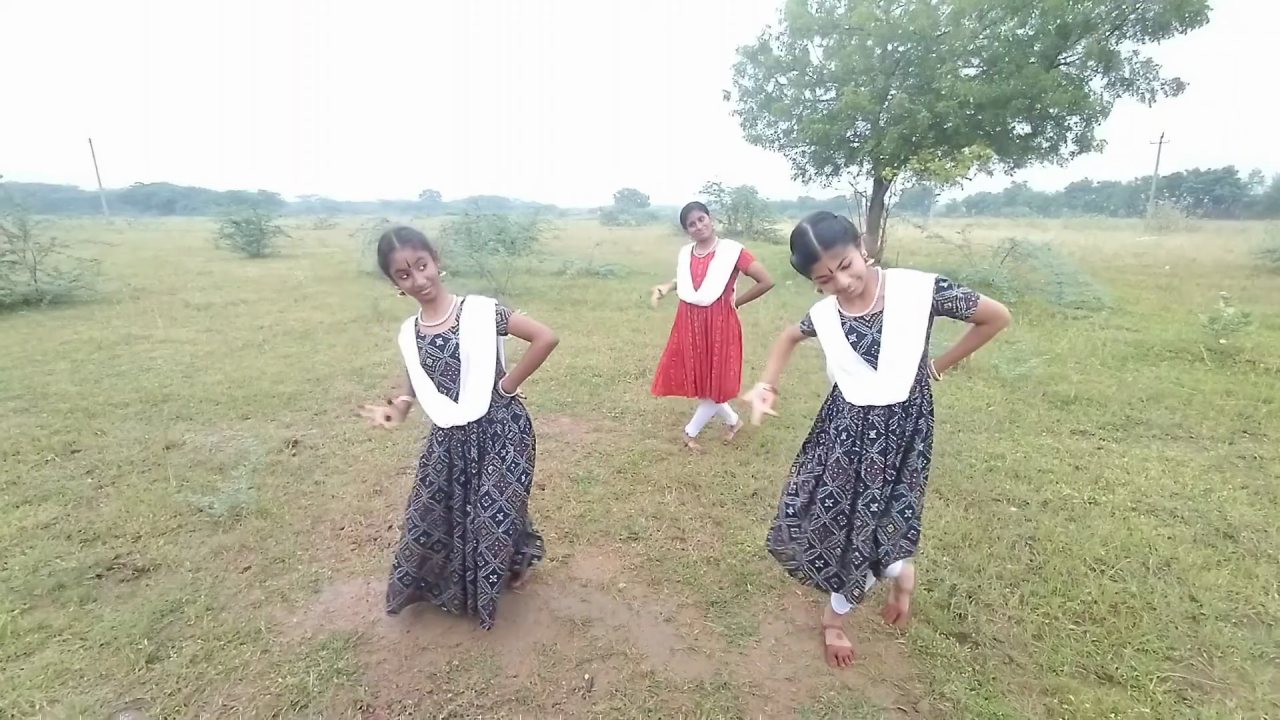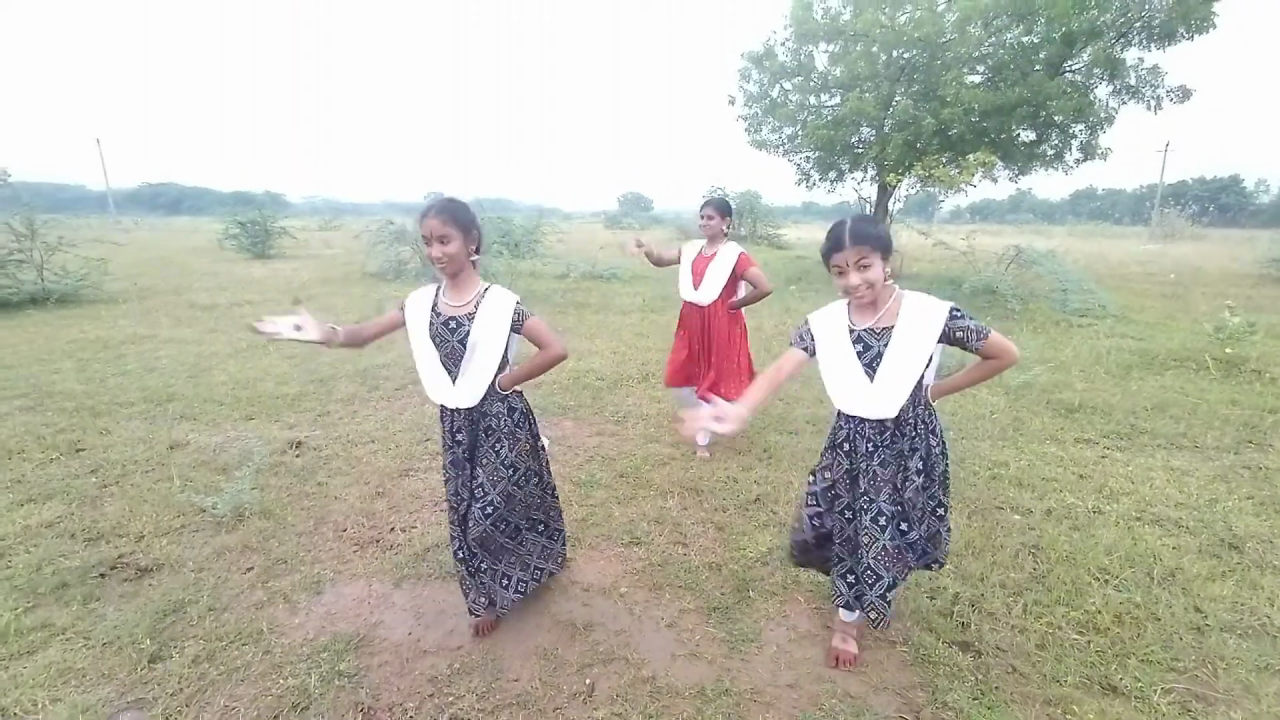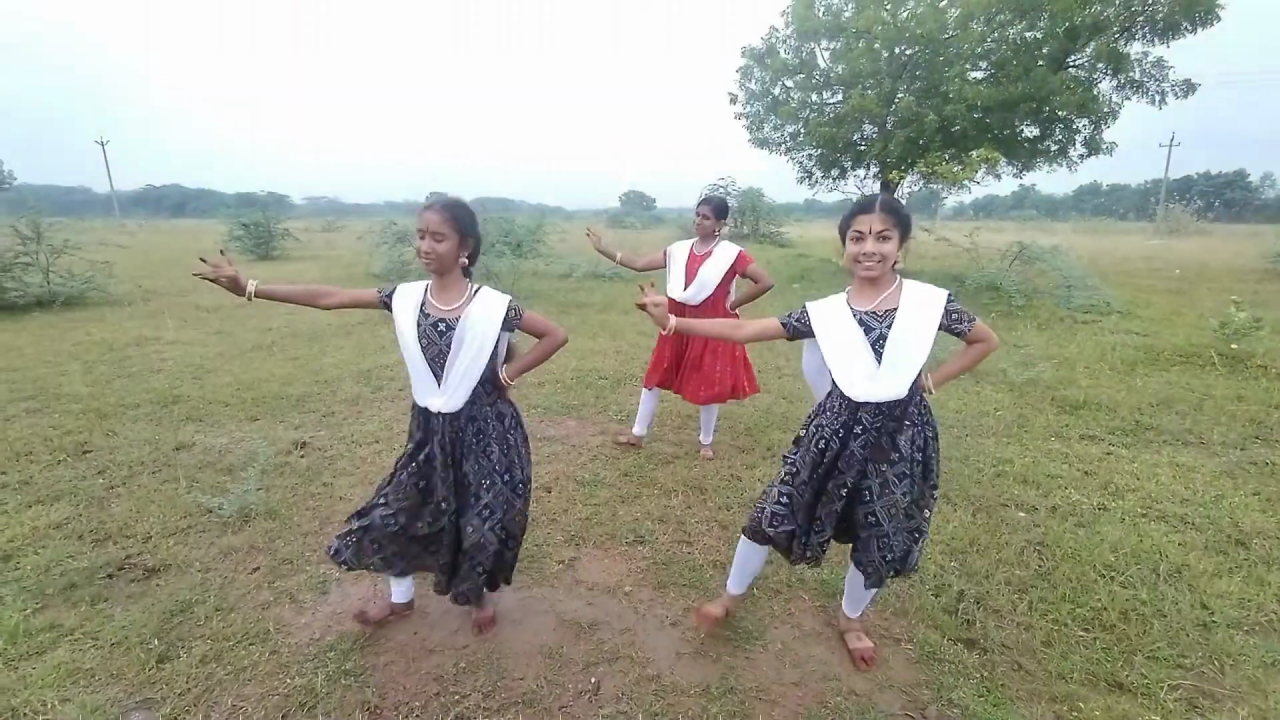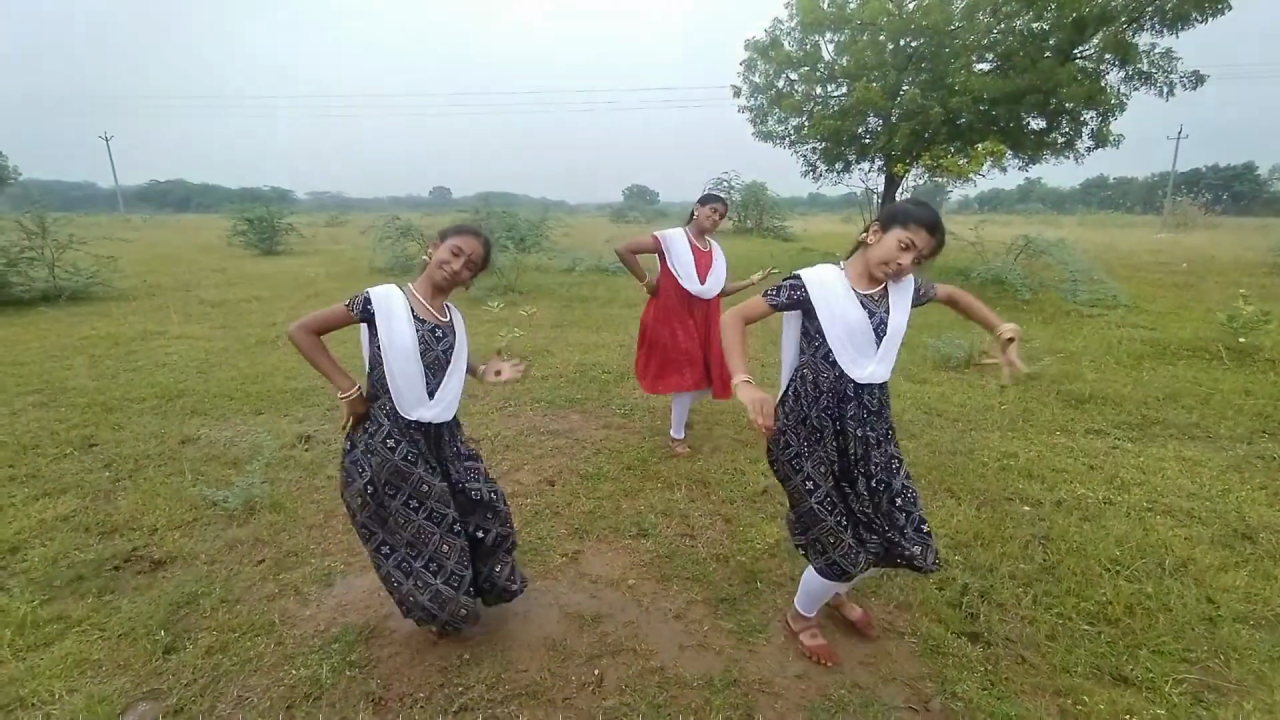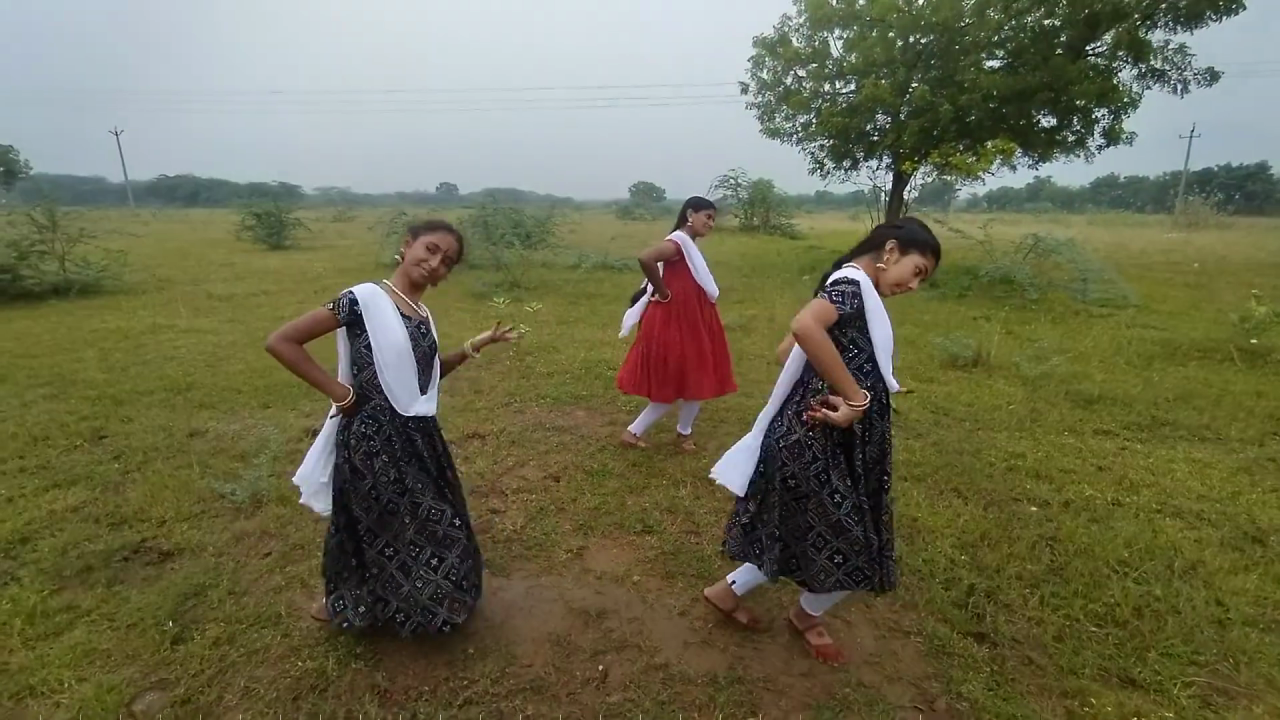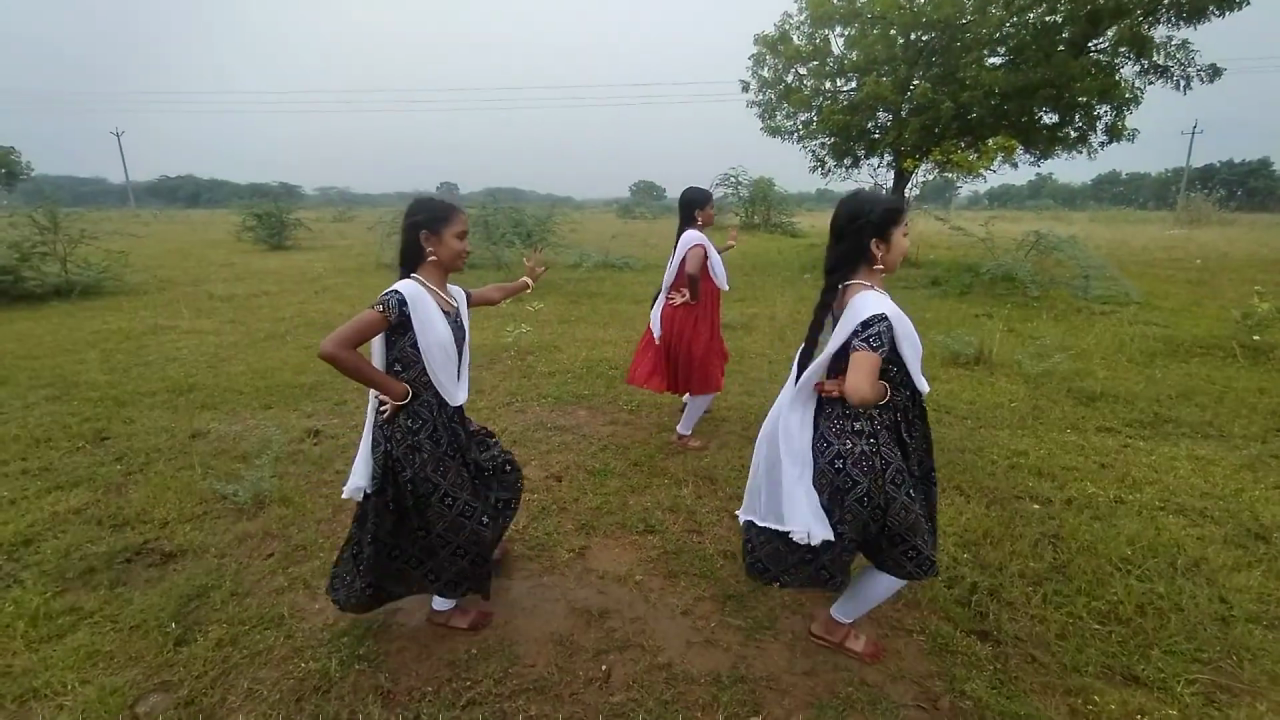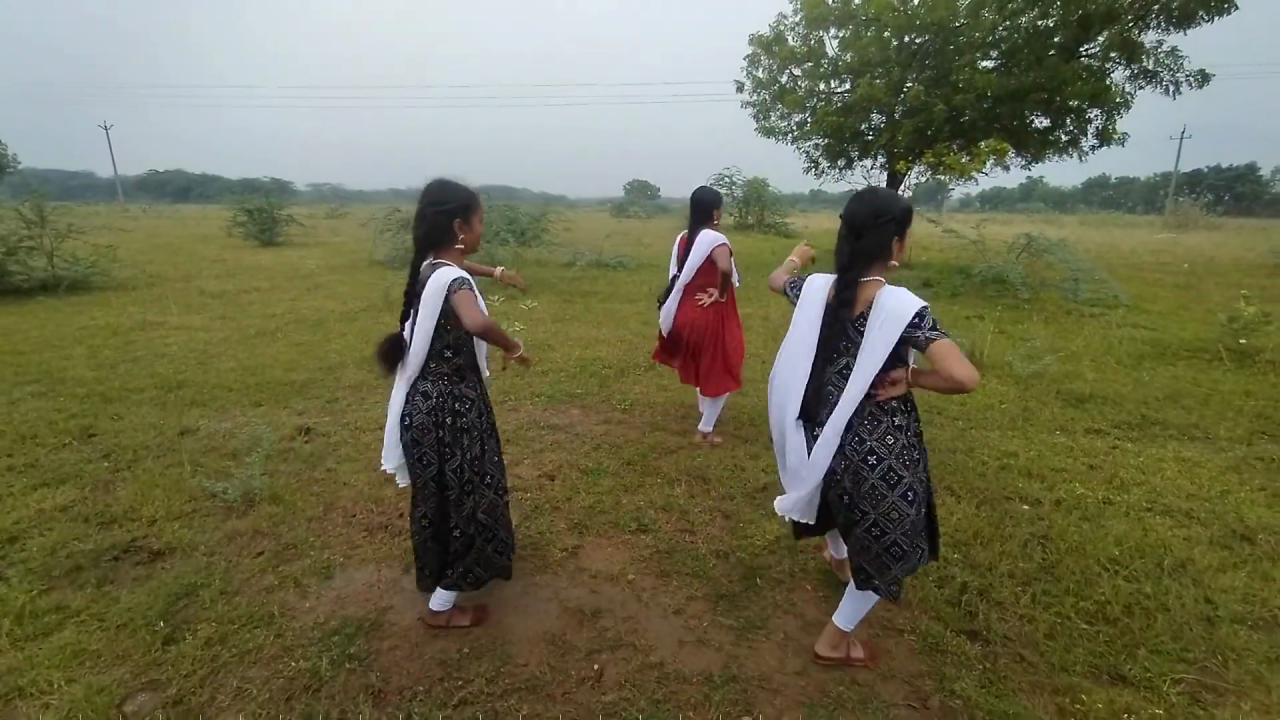
dt=0.4s
person 1, frame 1
left shoulder: (921, 289)
right shoulder: (822, 316)
left elbow: (995, 315)
right elbow: (786, 338)
left wrist: (938, 366)
right wrist: (766, 386)
left hip: (902, 429)
right hip: (844, 426)
left knee: (874, 525)
right knee: (817, 518)
left ankle: (835, 614)
right ankle: (899, 573)
person 1, frame 2
left shoulder: (933, 314)
right shoulder: (823, 322)
left elbow: (1005, 354)
right elbow: (780, 370)
left wrist: (937, 389)
right wrist: (737, 411)
left hip: (906, 444)
right hip: (850, 440)
left knee: (881, 538)
right knee: (821, 532)
left ankle: (849, 619)
right ankle: (862, 596)
person 1, frame 3
left shoulder: (930, 301)
right shoulder: (823, 312)
left elbow: (986, 340)
right elbow: (745, 330)
left wrist: (933, 380)
right wrist: (672, 321)
left hip: (900, 436)
right hip: (837, 429)
left knee: (881, 538)
right knee: (777, 515)
left ankle: (851, 618)
right ankle: (731, 595)
person 1, frame 4
left shoulder: (906, 290)
right shoulder: (814, 283)
left elbow: (952, 293)
right elbow: (734, 316)
left wrist: (1005, 333)
right wrist: (743, 382)
left hip: (867, 422)
right hip: (814, 422)
left knee: (885, 523)
right knee: (841, 537)
left ankle: (835, 591)
right ankle: (801, 615)
person 1, frame 5
left shoulder: (855, 292)
right shoulder: (853, 285)
right elbow: (803, 325)
right wrist: (856, 396)
left hip: (829, 440)
right hip: (817, 443)
left knee: (807, 537)
right knee: (850, 546)
left ankle: (728, 591)
right ankle: (806, 615)
person 1, frame 6
left shoulder: (841, 293)
right shoulder: (876, 312)
right elbow: (859, 393)
right wrist: (884, 390)
left hip: (828, 439)
right hip: (863, 451)
right knee: (906, 551)
right ankle: (834, 625)
person 1, frame 7
left shoulder: (817, 287)
right shoulder: (904, 308)
left elbow: (776, 282)
right elbow: (965, 377)
left wrist: (791, 262)
right wrist: (912, 379)
left hip: (823, 432)
right hip: (880, 446)
right knee: (891, 542)
left ankle: (839, 553)
right ankle: (836, 638)
person 2, frame 1
left shoulder: (482, 311)
right shoulder: (409, 334)
left elbow: (546, 338)
left wrist: (507, 385)
right wrist: (396, 409)
left hip: (499, 430)
right hip: (449, 438)
left knee: (496, 519)
right knee: (431, 520)
left ankle: (485, 597)
right ankle: (456, 592)
person 2, frame 2
left shoulder: (502, 303)
right shoulder: (422, 302)
left elbow: (556, 350)
right elbow: (363, 334)
left wrist: (506, 381)
right wrist: (324, 333)
left hip: (500, 420)
right hip: (456, 423)
left knee: (494, 510)
right knee: (468, 509)
left ankle: (491, 599)
right ankle: (490, 586)
person 2, frame 3
left shoulder: (494, 305)
right shoulder: (406, 297)
left elbow: (556, 335)
right elbow: (330, 298)
left wrist: (509, 373)
right wrist: (248, 288)
left hip: (484, 426)
right hip: (432, 426)
left knee: (485, 516)
right knee: (399, 508)
left ankle: (479, 594)
right ankle: (399, 598)
person 2, frame 4
left shoulder: (455, 322)
right shoulder: (383, 300)
right elbow: (301, 330)
left wrist: (488, 372)
right wrist: (348, 389)
left hip: (442, 434)
right hip: (388, 435)
left knee: (479, 509)
right knee: (420, 526)
right ankle: (431, 608)
person 2, frame 5
left shoulder: (423, 315)
right shoulder: (362, 300)
right elbow: (280, 342)
left wrist: (472, 348)
right wrist: (339, 391)
left hip: (415, 434)
right hip: (374, 436)
person 2, frame 6
left shoulder: (451, 296)
right shoulder: (404, 297)
left elbow: (490, 295)
right elbow: (332, 349)
left wrist: (527, 281)
right wrist: (394, 388)
left hip: (446, 421)
right hip: (414, 428)
left knee: (499, 473)
right knee: (462, 515)
left ankle: (481, 550)
right ankle: (444, 606)
person 2, frame 7
left shoulder: (430, 268)
right shoulder: (453, 280)
right elbow: (477, 323)
left wrist: (494, 272)
right wrist: (512, 345)
left hip: (440, 404)
right hip: (446, 411)
left knee: (476, 489)
right knee: (466, 500)
left ankle: (487, 558)
right ankle: (441, 606)
person 3, frame 1
left shoulder: (733, 251)
right shoulder: (685, 253)
left elbow: (767, 281)
left wrist: (737, 300)
right wrist: (665, 288)
left hip: (719, 323)
right hip: (688, 323)
left knee: (716, 382)
right knee: (692, 378)
left ankle: (691, 431)
right ankle: (732, 419)
person 3, frame 2
left shoulder: (735, 255)
right shoulder: (691, 249)
left elbow: (764, 288)
right elbow: (660, 259)
left wrist: (735, 304)
right wrist: (647, 249)
left hip: (722, 324)
right hip: (691, 321)
left knee: (713, 383)
right knee: (681, 376)
left ankle: (703, 439)
person 3, frame 3
left shoulder: (731, 254)
right shoulder: (678, 250)
left elbow: (766, 282)
right elbow: (639, 264)
left wrist: (733, 305)
right wrist: (603, 250)
left knee: (708, 386)
right knee: (657, 377)
left ankle: (706, 441)
right ankle: (638, 433)
person 3, frame 4
left shoulder: (715, 250)
right shoulder: (670, 238)
left elbow: (718, 289)
right elbow: (623, 249)
left wrist: (752, 281)
right wrist: (646, 280)
left hip: (705, 319)
right hip: (672, 316)
left knee: (710, 377)
right knee: (684, 377)
left ankle: (679, 423)
right ankle: (677, 436)
person 3, frame 5
left shoulder: (688, 246)
right shoulder: (679, 242)
right elbow: (645, 258)
right wrist: (662, 293)
left hip: (689, 324)
right hip: (674, 323)
left knee: (687, 383)
right knee: (687, 383)
left ankle: (634, 432)
right ankle: (684, 432)
person 3, frame 6
left shoulder: (691, 238)
right shoulder: (697, 240)
right elbow: (691, 272)
left wrist: (726, 247)
right wrist: (694, 296)
left hip: (686, 318)
right hip: (690, 319)
left knee: (705, 371)
right knee: (707, 378)
left ankle: (690, 401)
right ankle: (683, 434)
person 3, frame 7
left shoulder: (683, 238)
right shoulder: (716, 240)
right elbow: (725, 269)
right wrist: (721, 293)
left hip: (684, 315)
right hip: (711, 317)
left knee: (699, 363)
right knee: (721, 372)
left ankle: (705, 409)
right ankle: (705, 431)
